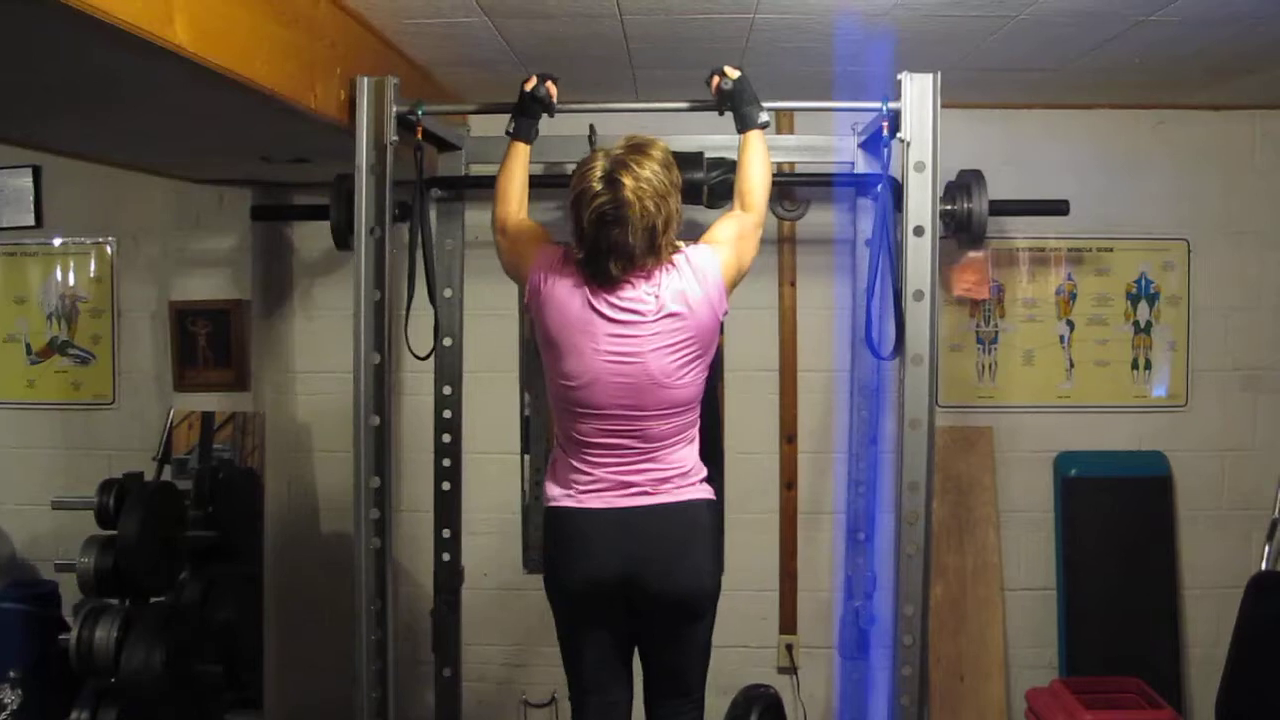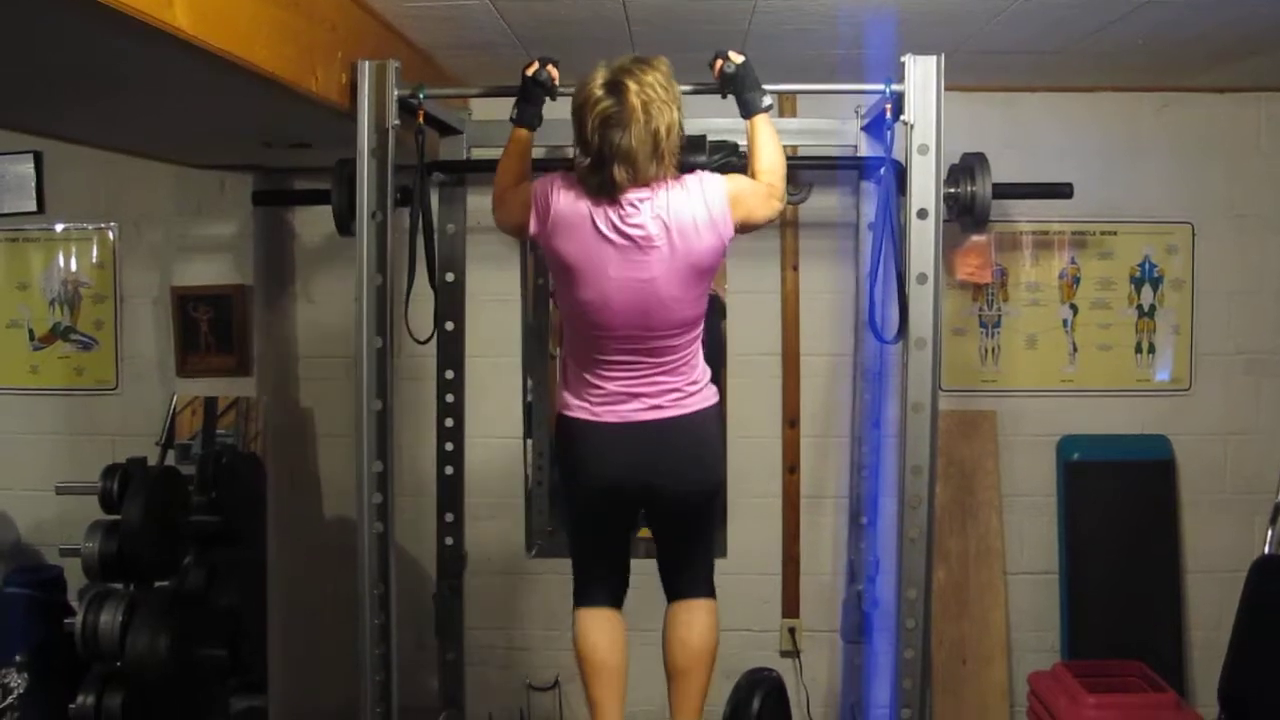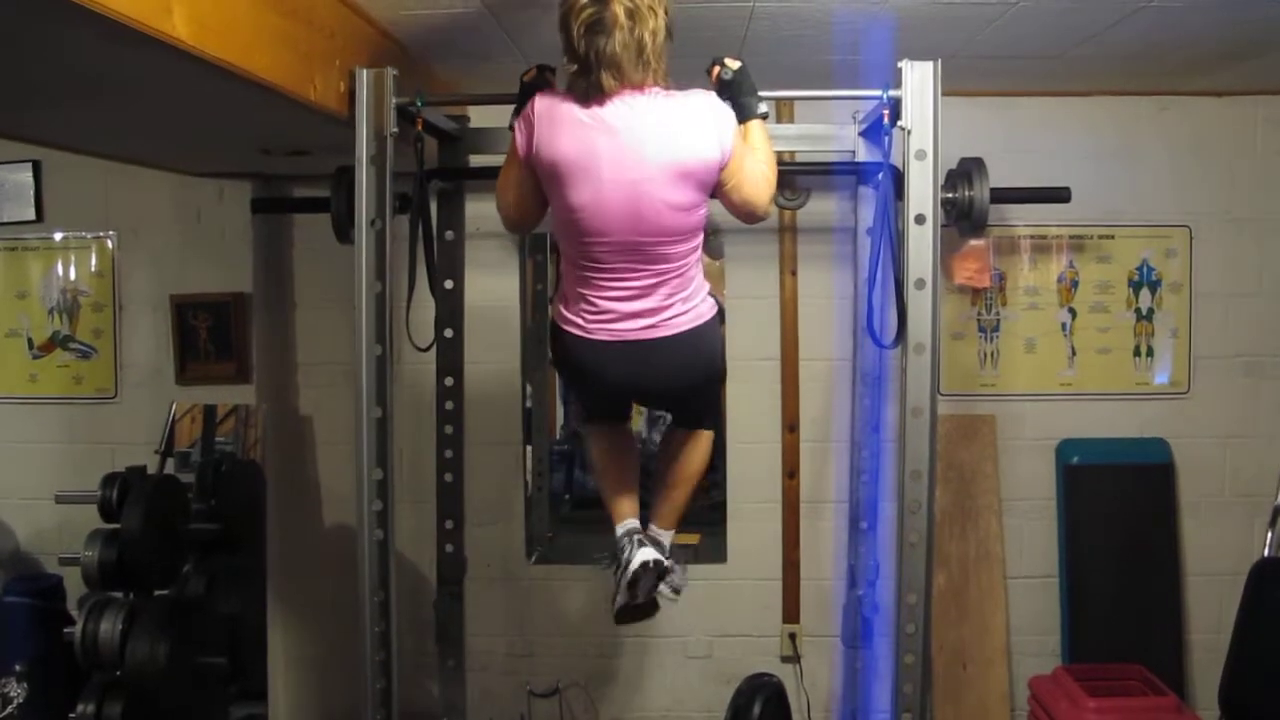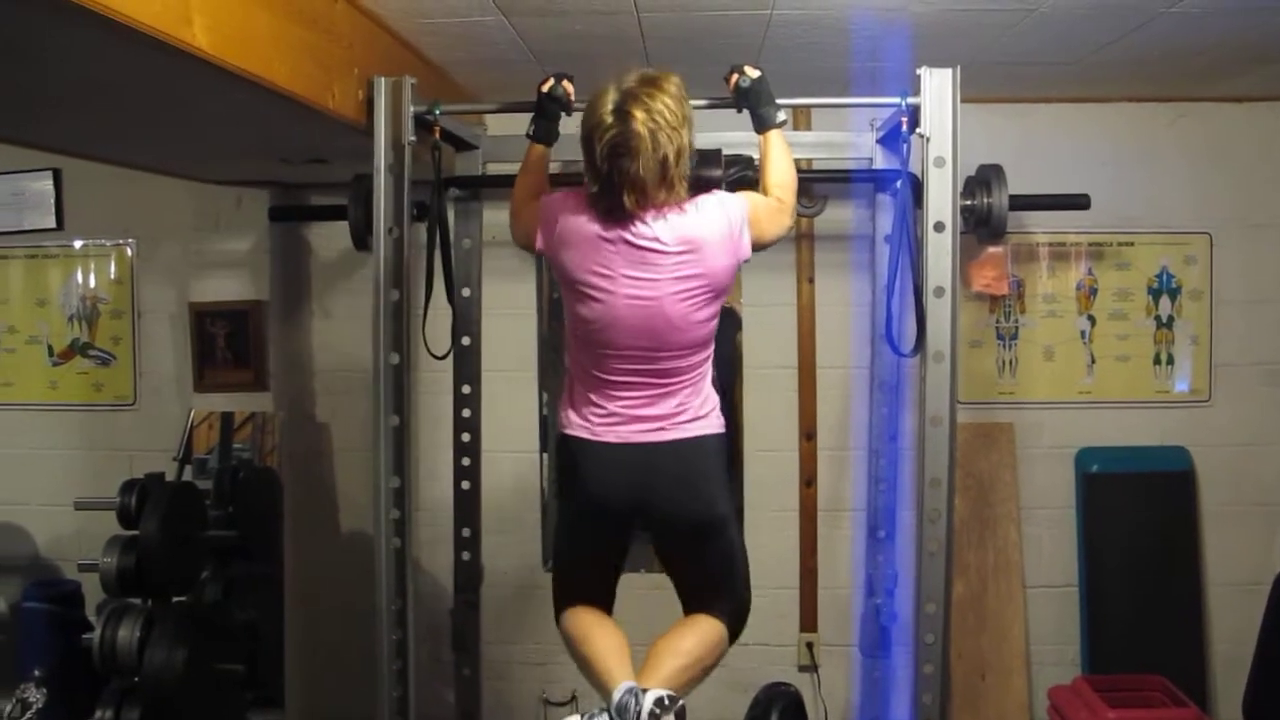
dt=0.7s
person 1, frame 1
left shoulder: (553, 289)
right shoulder: (699, 284)
left elbow: (508, 224)
right elbow: (750, 213)
left wrist: (523, 127)
right wrist: (749, 117)
left hip: (580, 536)
right hip: (680, 533)
person 1, frame 2
left shoulder: (558, 207)
right shoulder: (705, 203)
left elbow: (504, 207)
right elbow: (772, 193)
left wrist: (525, 115)
right wrist: (753, 101)
left hip: (589, 439)
right hip: (688, 435)
left knee: (597, 588)
right knee: (690, 585)
person 1, frame 3
left shoulder: (545, 117)
right shoulder: (702, 115)
left elbow: (516, 218)
right elbow: (756, 204)
right wrist: (749, 106)
left hip: (584, 345)
right hip: (685, 342)
left knee: (603, 413)
right knee: (699, 413)
left ankle: (629, 534)
right ankle: (657, 541)
person 1, frame 4
left shoulder: (567, 224)
right shoulder: (717, 223)
left elbow: (521, 222)
right elbow: (782, 207)
left wrist: (542, 129)
right wrist: (767, 116)
left hip: (591, 458)
right hip: (688, 458)
left knee: (578, 599)
right knee: (721, 606)
